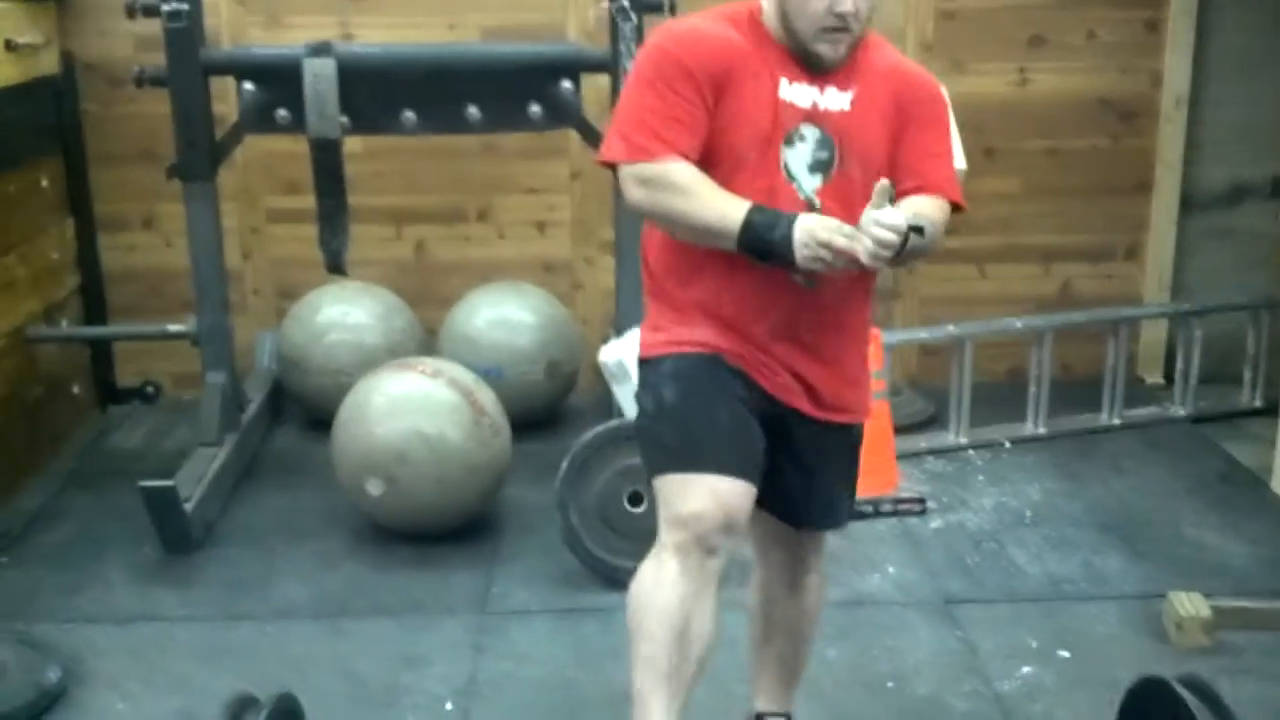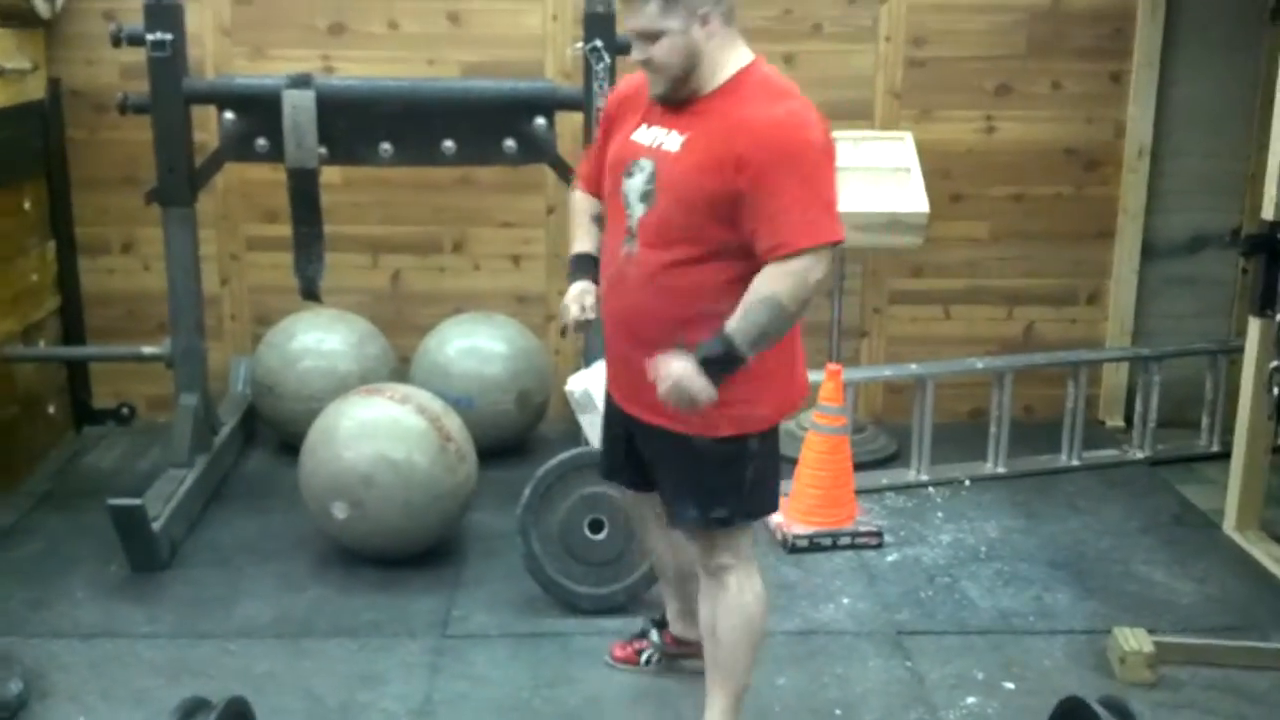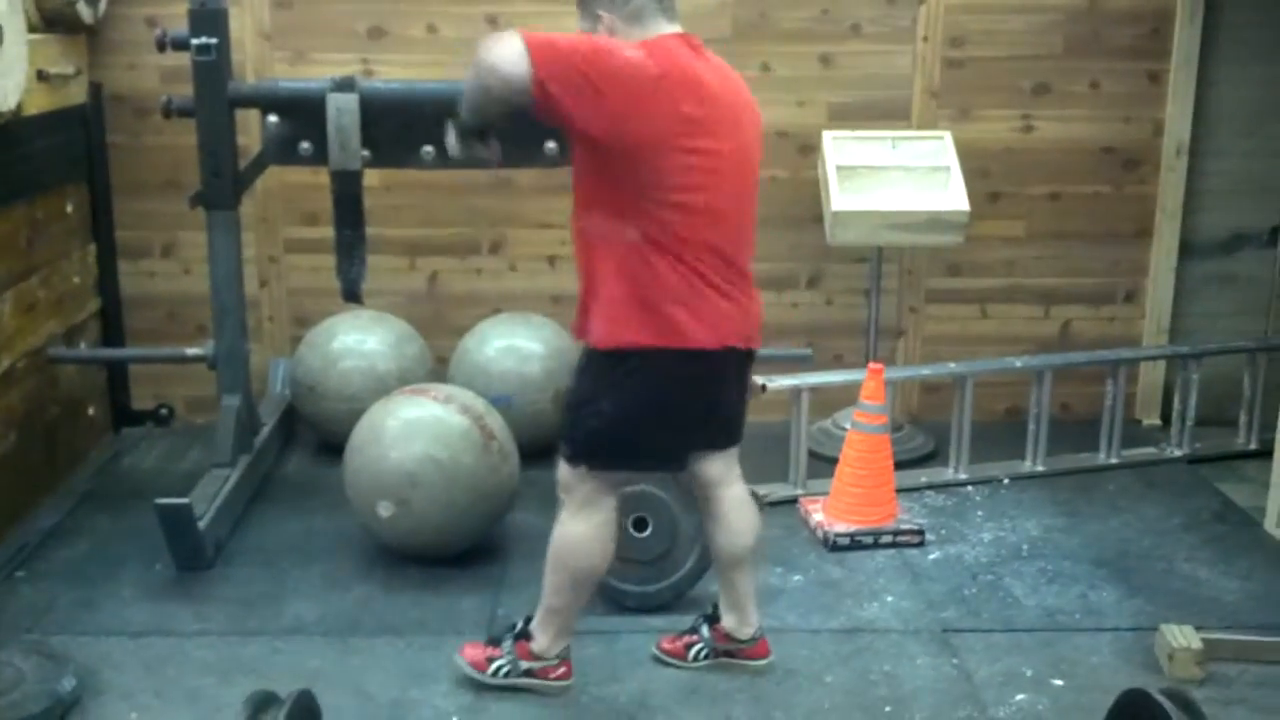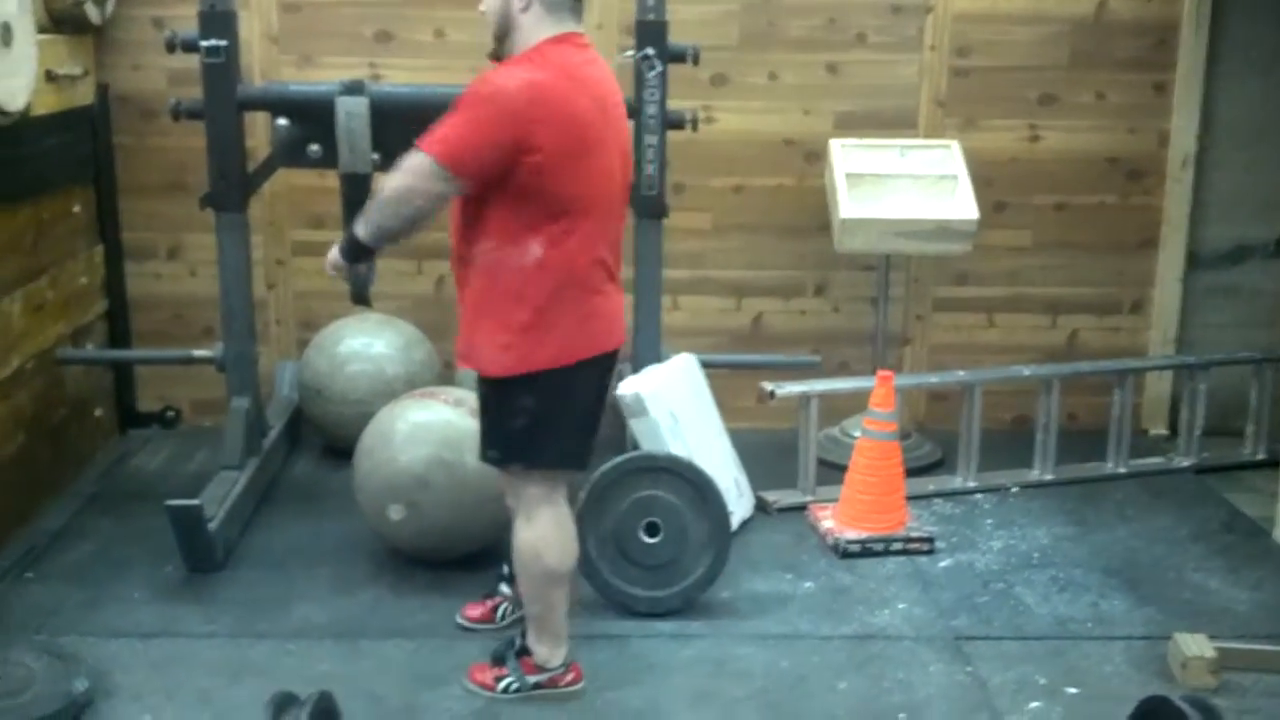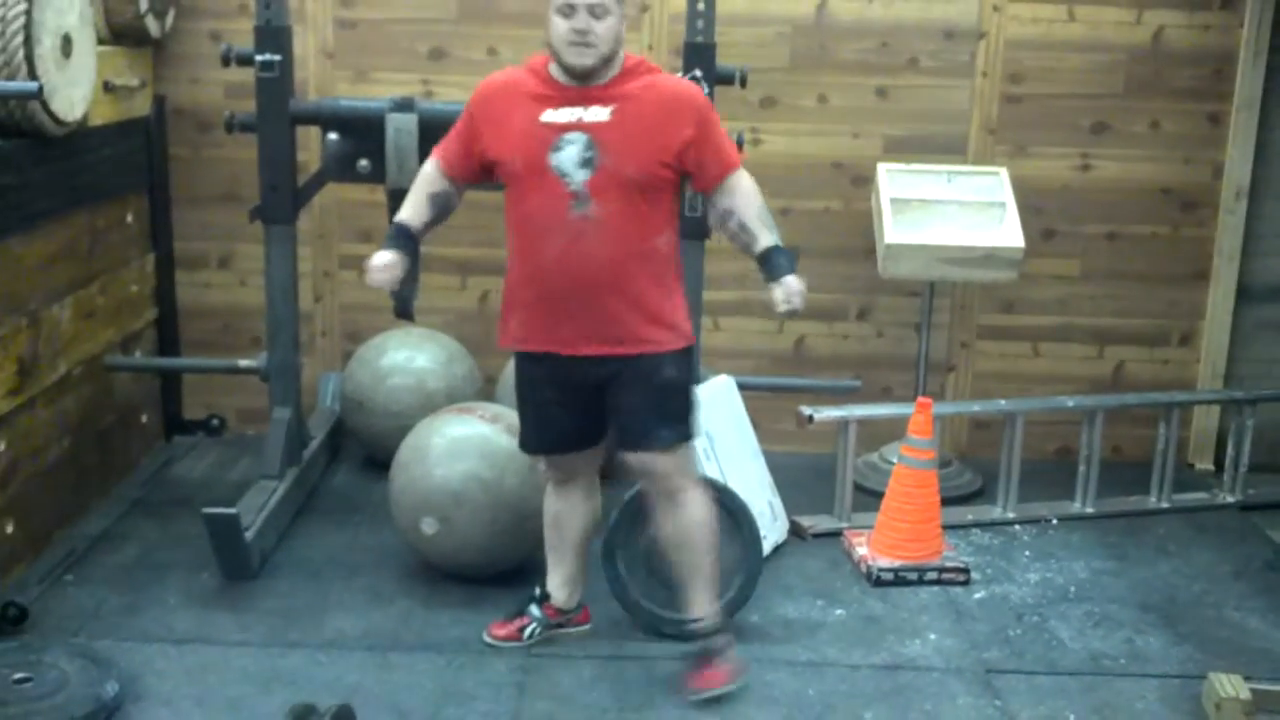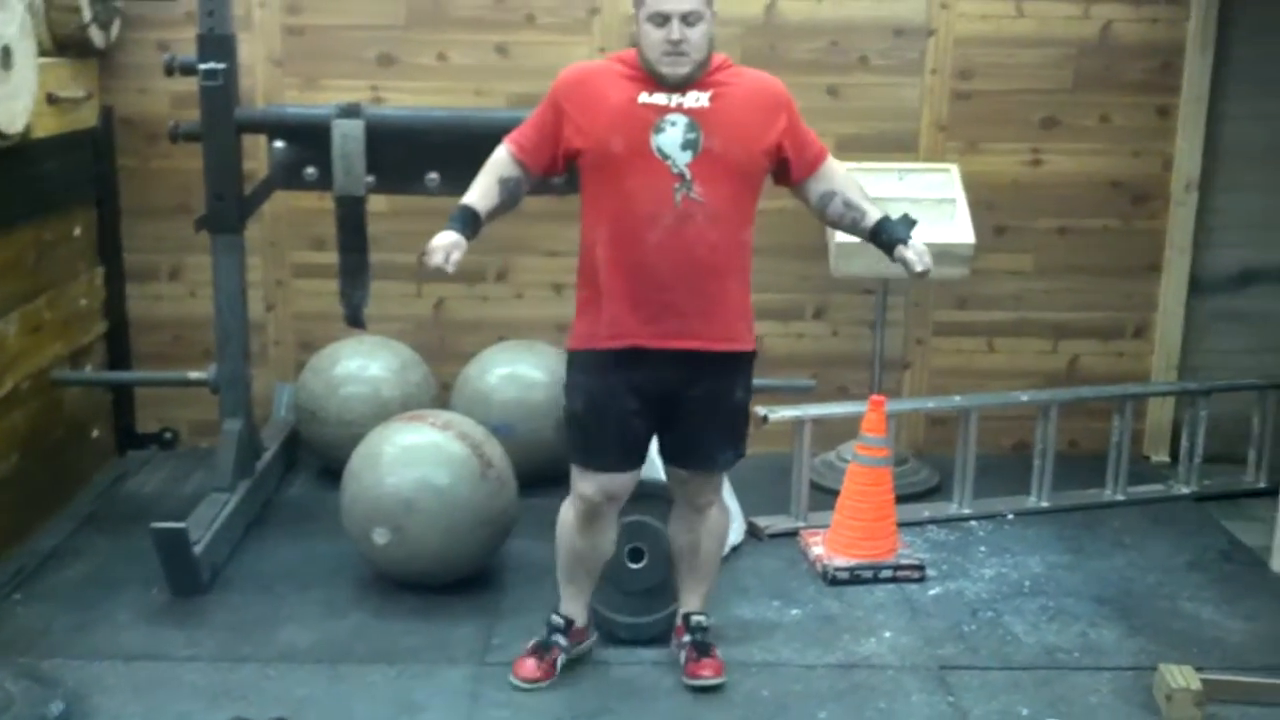
dt=0.7s
person 1, frame 1
left shoulder: (908, 88)
left elbow: (933, 213)
right elbow: (647, 179)
left wrist: (900, 233)
right wrist: (779, 235)
left hip: (824, 373)
right hip: (703, 343)
left knee: (794, 552)
right knee: (699, 525)
person 1, frame 2
left shoulder: (779, 125)
right shoulder: (631, 100)
left elbow: (800, 265)
right elbow: (590, 193)
left wrist: (714, 361)
right wrist: (586, 271)
left hip: (721, 393)
right hip: (634, 373)
left knee: (722, 554)
right knee: (651, 501)
right ankle: (682, 629)
person 1, frame 3
left shoulder: (624, 76)
right shoulder: (724, 84)
left elbow: (502, 60)
left wrist: (469, 122)
left hip: (645, 332)
right hip: (723, 324)
left knee: (586, 489)
right knee: (717, 470)
left ankle: (542, 649)
right ankle: (740, 628)
person 1, frame 4
left shoulder: (514, 92)
right shoulder: (586, 73)
left elbow: (419, 185)
left wrist: (356, 243)
left hip: (535, 332)
right hip: (581, 320)
left knee: (535, 490)
right knee: (542, 473)
left ankle: (547, 659)
right ankle: (529, 589)
person 1, frame 5
left shoulder: (675, 100)
right shoulder: (500, 96)
left elbow: (729, 184)
right elbow: (444, 172)
left wrist: (775, 259)
right wrist: (400, 241)
left hip: (646, 336)
right hip: (545, 338)
left knee: (668, 475)
right knee: (567, 471)
left ankle: (708, 627)
right ankle: (562, 601)
person 1, frame 6
left shoulder: (763, 97)
right shoulder: (582, 87)
left elbow: (820, 176)
right elbow: (515, 161)
left wrist: (888, 232)
right wrist: (463, 222)
left hip: (716, 344)
right hip: (610, 342)
left knee: (700, 489)
right knee: (596, 492)
left ankle: (692, 621)
right ankle: (568, 622)
